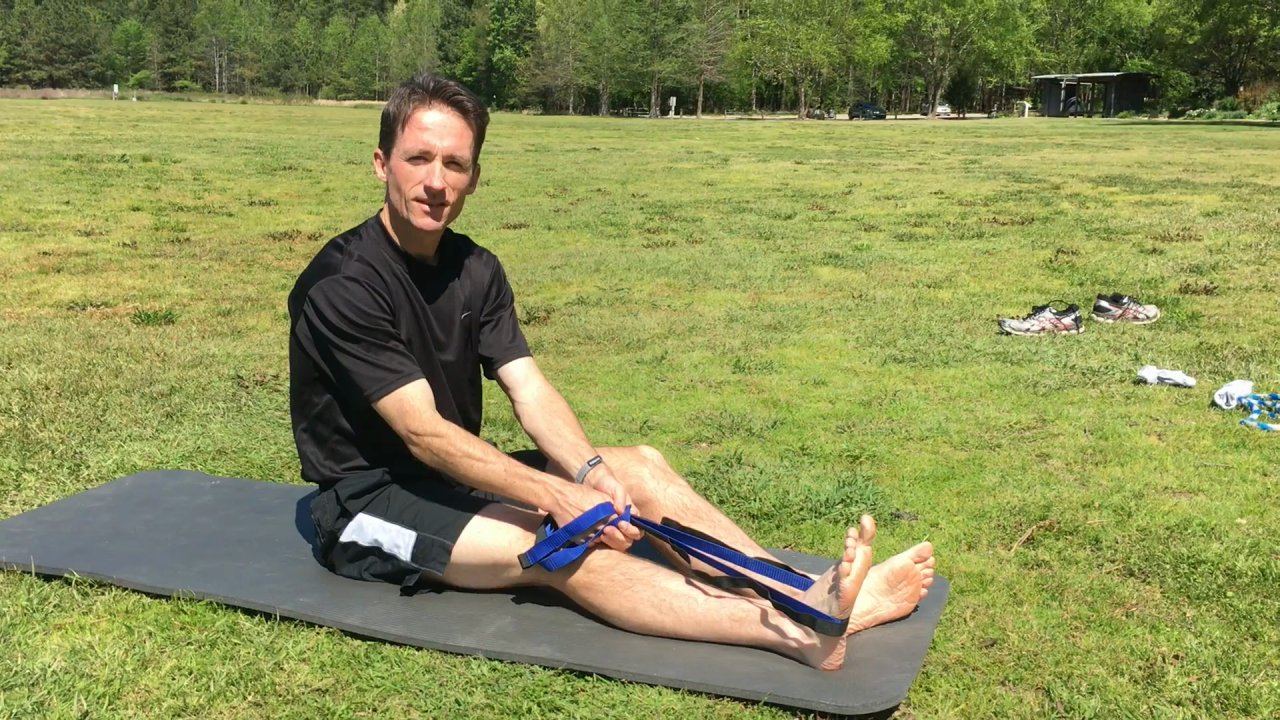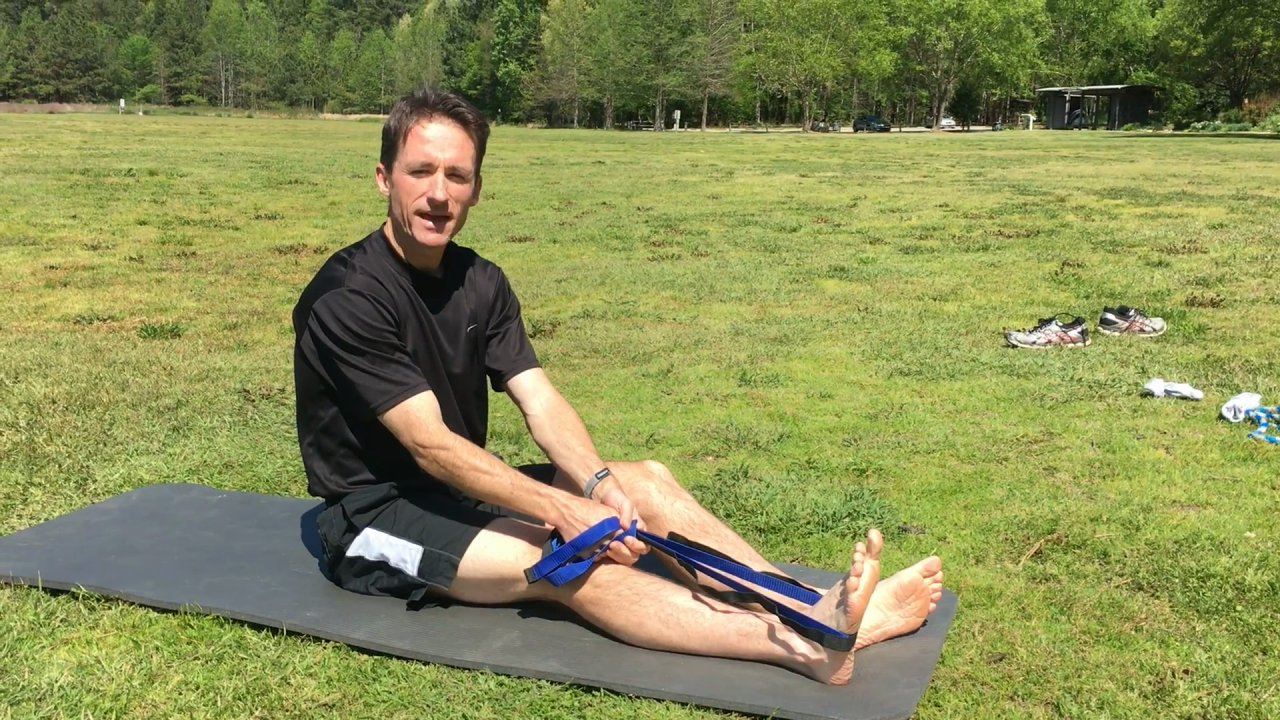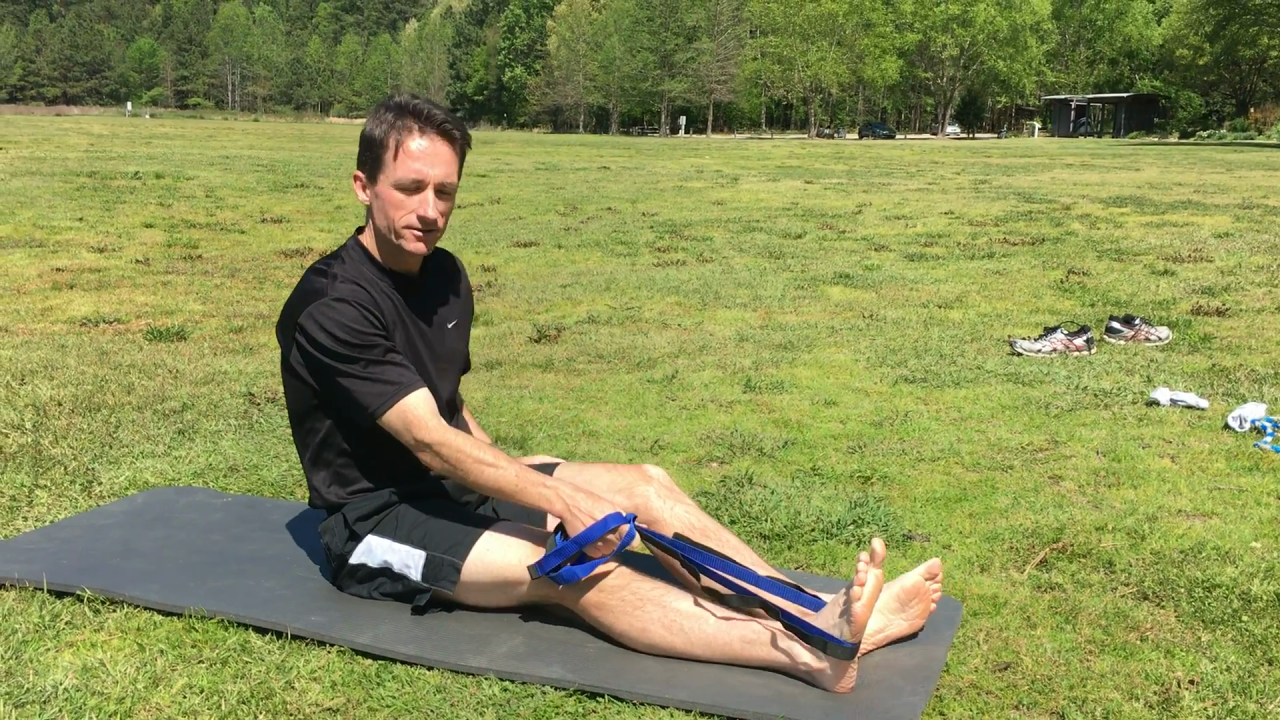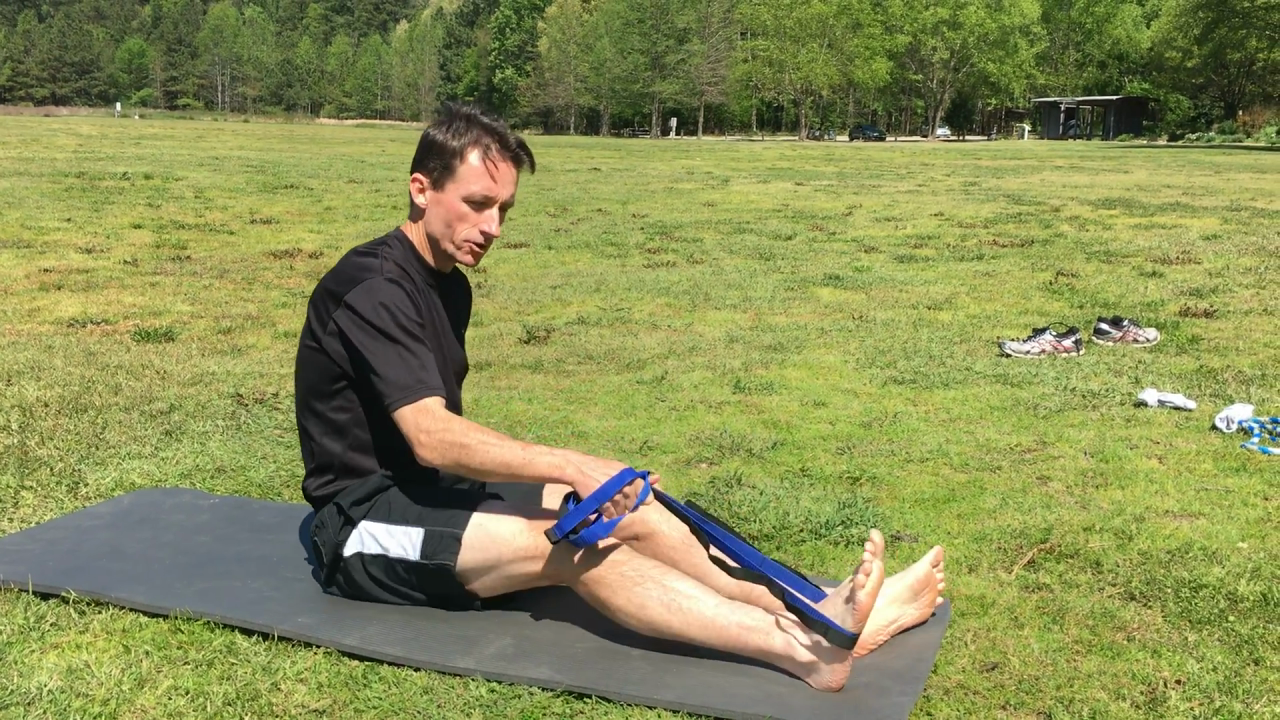
dt=1s
person 1, frame 1
left shoulder: (475, 269)
right shoulder: (342, 282)
left elbow: (530, 389)
right elbow: (423, 431)
left wrist: (588, 470)
right wrist: (557, 495)
left hip: (454, 473)
right hip: (370, 500)
left knee: (639, 467)
left ankle: (805, 596)
right ankle: (797, 631)
person 1, frame 2
left shoulder: (481, 283)
right shoulder: (348, 296)
left elbow: (540, 400)
right elbow: (431, 445)
left wrist: (597, 484)
right wrist: (564, 510)
left hip: (460, 488)
right hip: (376, 517)
left knee: (647, 481)
left ankle: (812, 612)
right ankle: (804, 647)
person 1, frame 3
left shoulder: (447, 276)
right shoulder: (333, 306)
right elbow: (431, 441)
left wrist: (509, 463)
right wrist: (564, 500)
left hip: (451, 490)
right hip: (376, 523)
left knee: (644, 484)
left ankle: (816, 618)
right ankle: (806, 653)
person 1, frame 4
left shoulder: (447, 285)
right shoulder: (373, 287)
right elbow: (431, 439)
right wrist: (569, 466)
left hip: (426, 496)
right hip: (364, 526)
left knee: (630, 506)
right knee: (571, 543)
left ankle: (816, 613)
right ankle: (799, 648)
